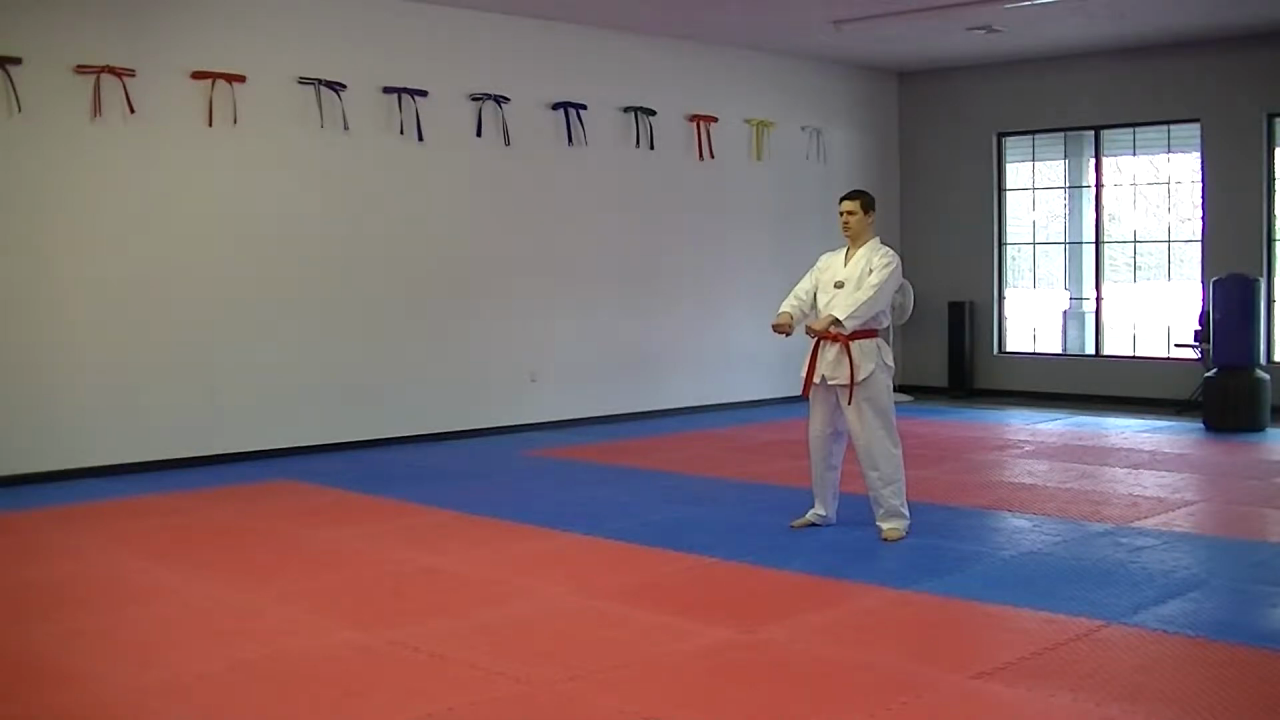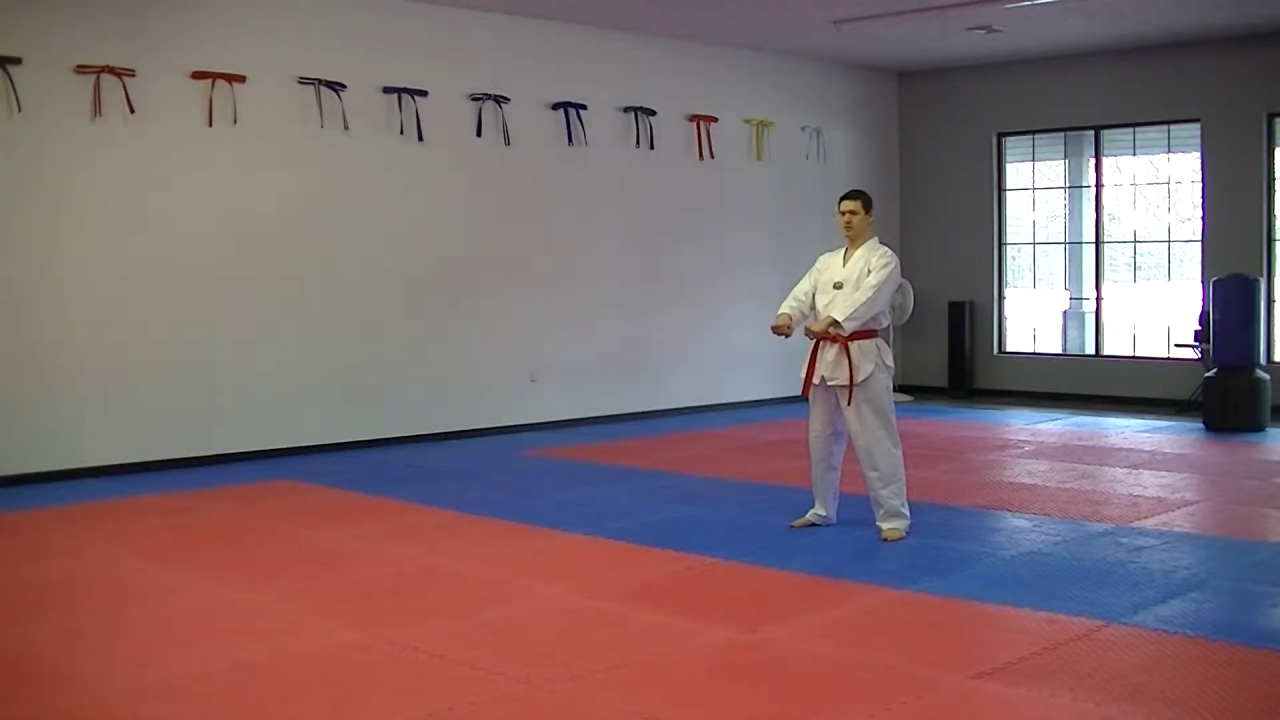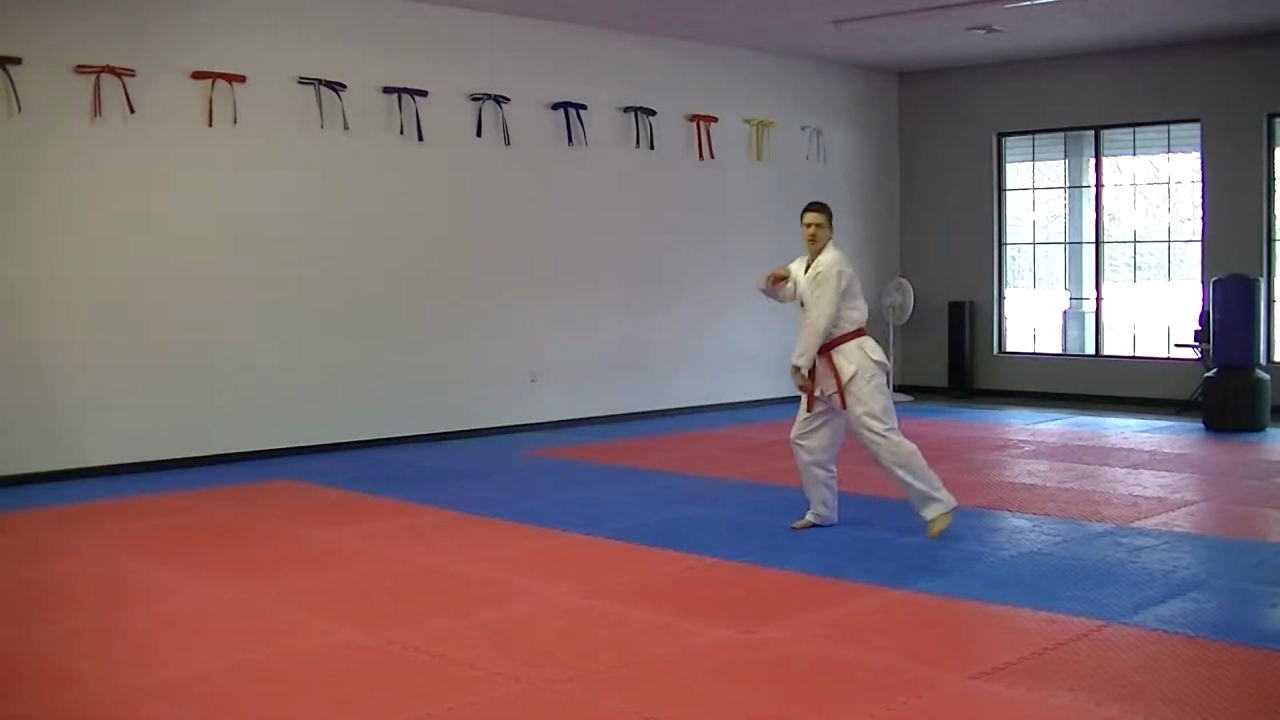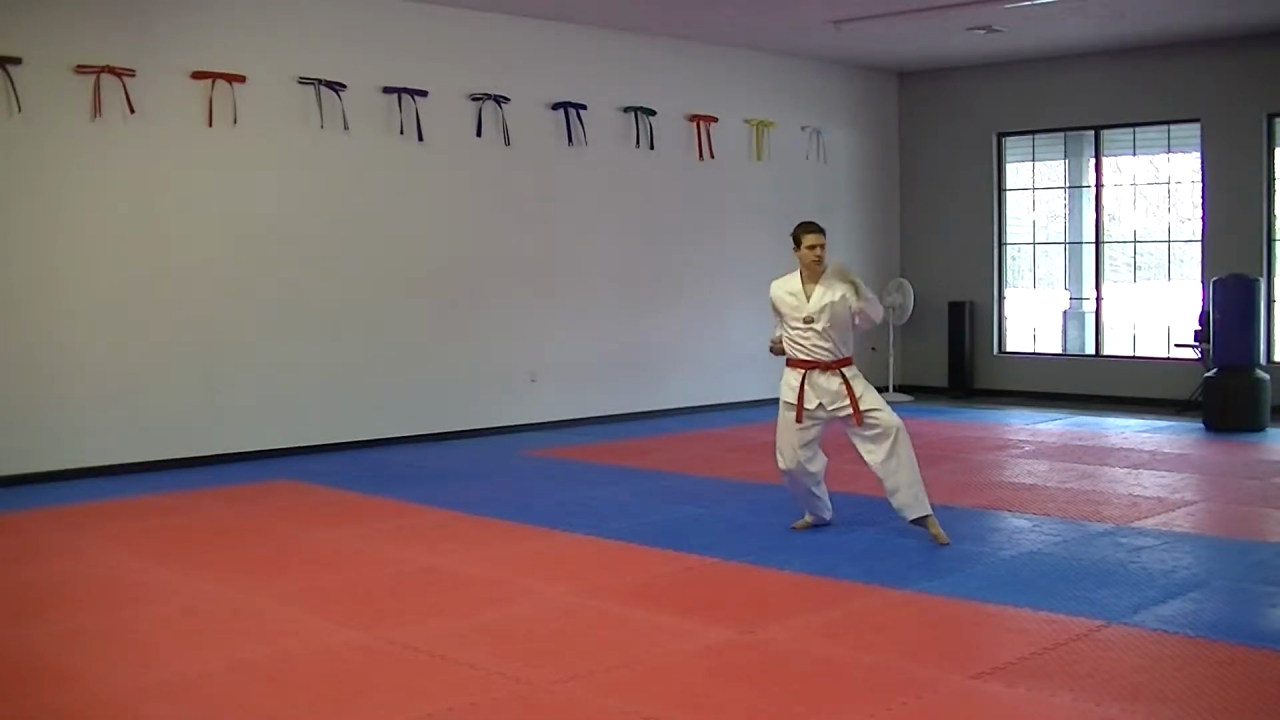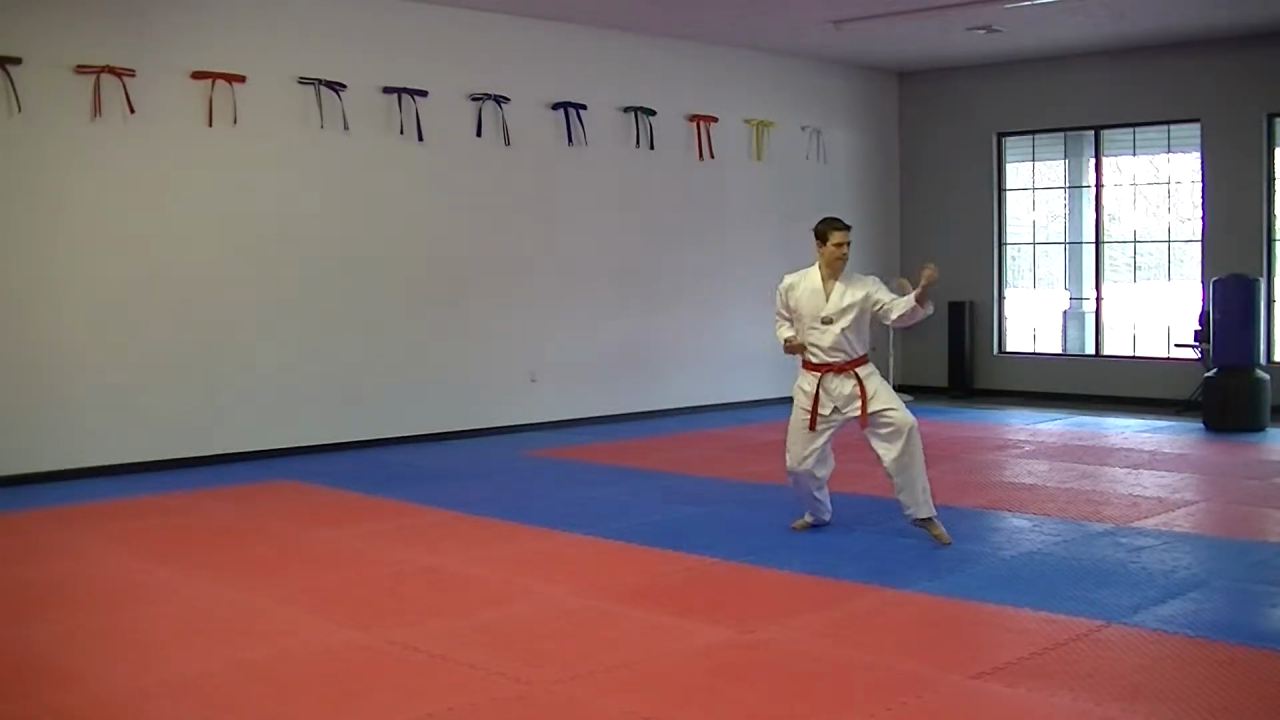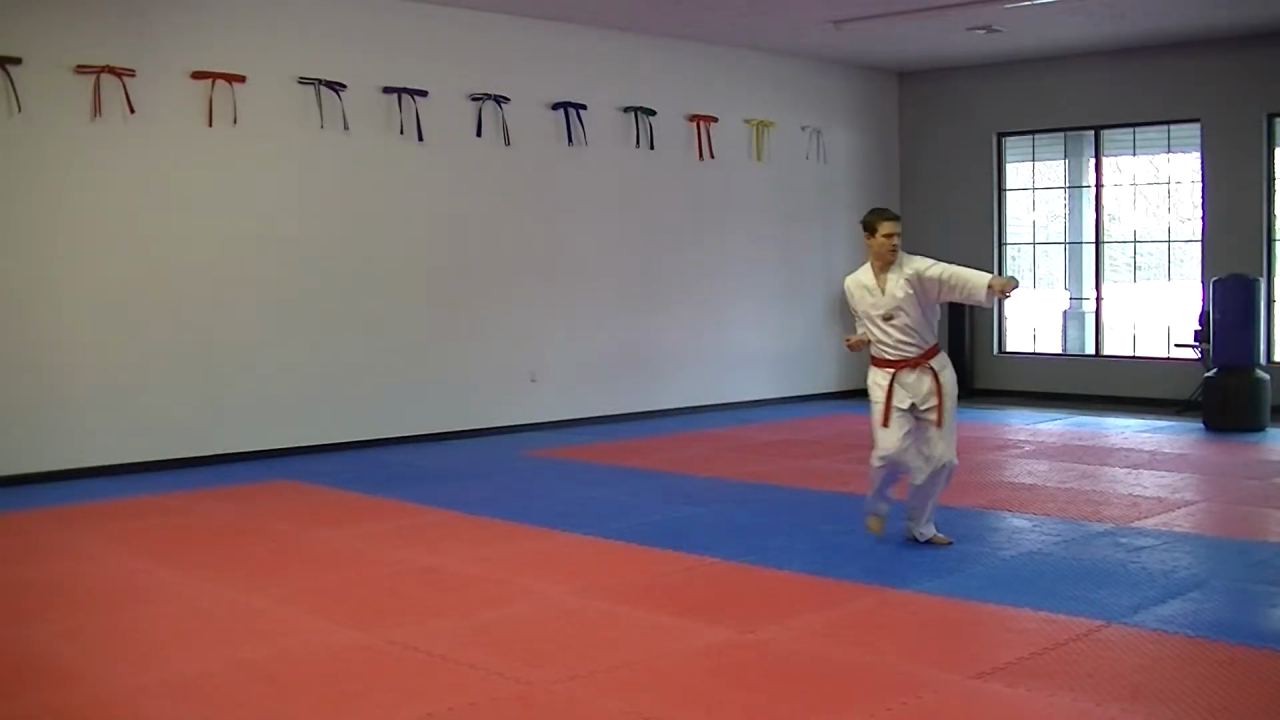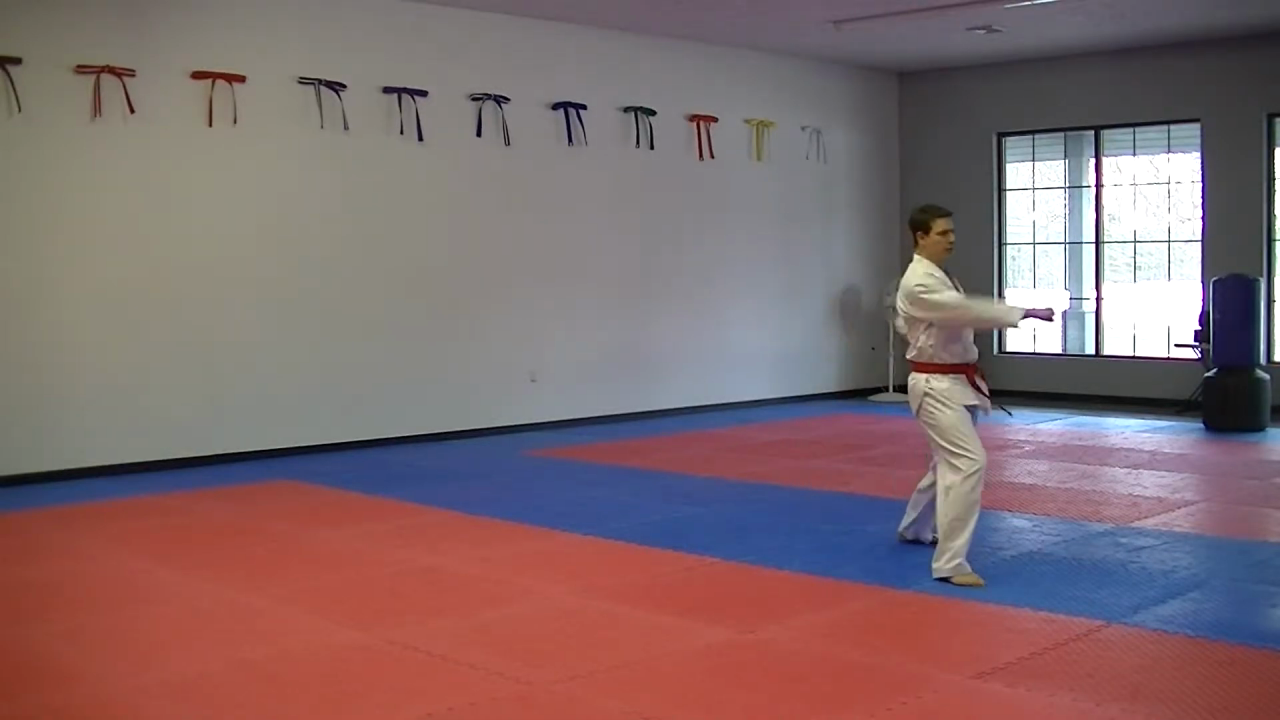
dt=0.4s
person 1, frame 1
left shoulder: (885, 259)
right shoulder: (828, 261)
left elbow: (867, 298)
right elbow: (804, 292)
left wrist: (829, 319)
right wrist: (787, 314)
left hip: (863, 357)
right hip: (826, 357)
left knee: (875, 439)
right knee: (822, 436)
left ankle: (893, 517)
right ankle: (823, 509)
person 1, frame 2
left shoulder: (883, 259)
right shoulder: (826, 261)
left elbow: (866, 298)
right elbow: (803, 293)
left wrist: (828, 321)
right wrist: (785, 316)
left hip: (862, 357)
right hip: (825, 357)
left knee: (875, 440)
right knee: (822, 437)
left ankle: (893, 517)
right ankle: (823, 510)
person 1, frame 3
left shoulder: (831, 265)
right shoulder: (803, 266)
left elbow: (818, 321)
right elbow: (777, 294)
left wrist: (799, 365)
right wrist: (774, 280)
left hip: (854, 361)
right hip: (827, 366)
left knee: (882, 434)
right knee: (806, 440)
left ankle: (937, 506)
right ankle: (822, 511)
person 1, frame 4
left shoulder: (842, 287)
right shoulder: (779, 289)
left elbow: (871, 316)
left wrist: (854, 286)
right wrist: (778, 341)
left hip: (843, 379)
right hip: (800, 384)
left knee: (889, 428)
right knee: (793, 461)
left ankle: (920, 512)
right ankle: (818, 512)
person 1, frame 5
left shoulder: (864, 287)
right shoulder: (793, 285)
left elbow: (898, 311)
right elbow: (783, 320)
left wrist: (921, 294)
right wrist: (790, 339)
left hip: (860, 378)
right hip: (815, 383)
left knee: (903, 427)
right knee: (801, 460)
left ankle: (923, 515)
right ankle: (816, 513)
person 1, frame 6
left shoulder: (916, 269)
right shoulder: (854, 285)
left elbow: (955, 277)
left wrist: (993, 282)
right wrist: (860, 339)
left hip: (932, 371)
right hip: (888, 376)
left knee: (940, 457)
right knee: (890, 451)
left ankle: (919, 523)
right ankle: (878, 506)
person 1, frame 7
left shoulder: (935, 274)
right shoulder: (919, 283)
right elbow: (966, 313)
left wrist: (935, 344)
right wrist: (1027, 312)
left hip: (949, 383)
right hip: (936, 387)
left knee: (946, 464)
right knee: (969, 463)
left ankle: (914, 527)
right ankle: (949, 563)
